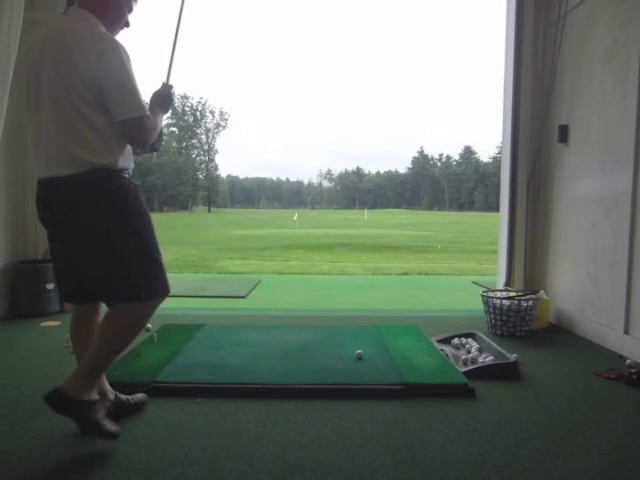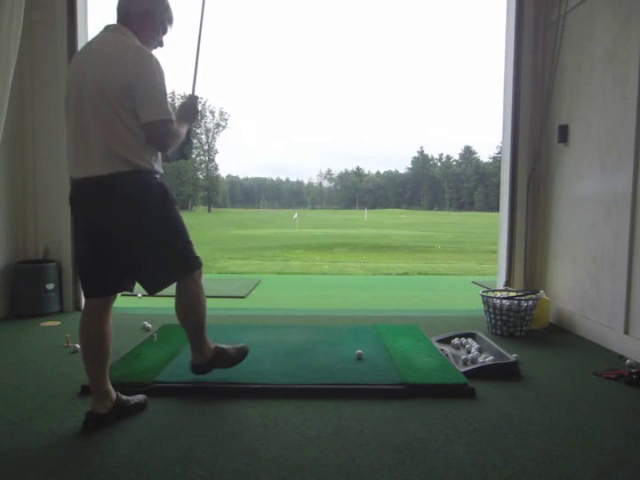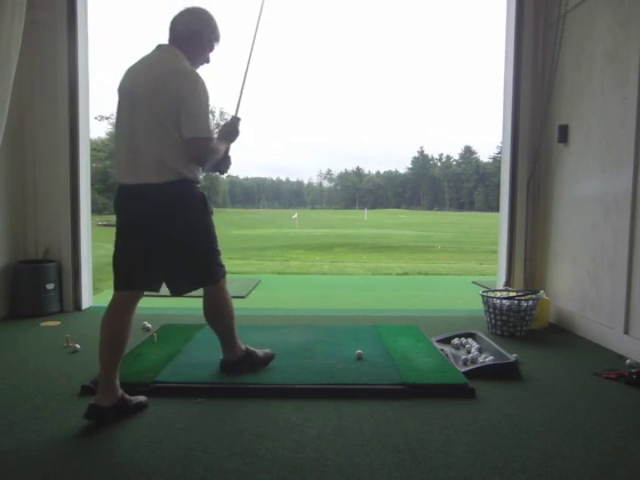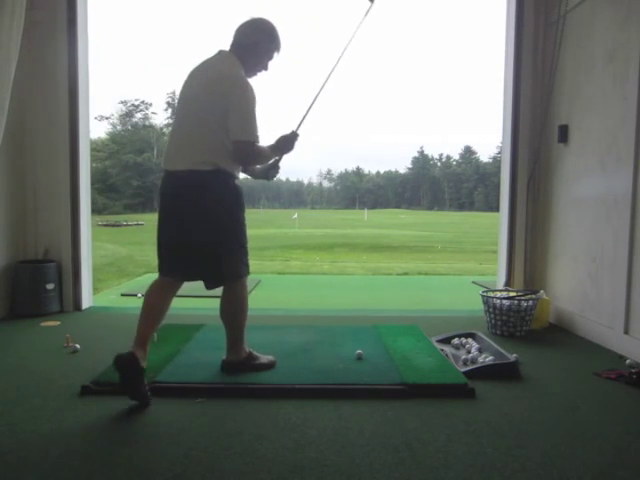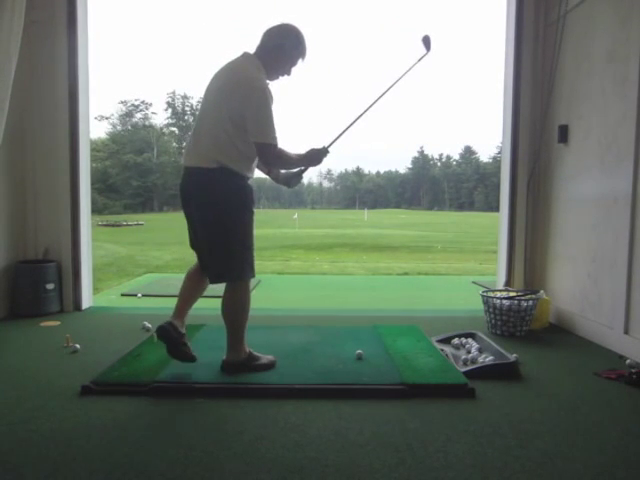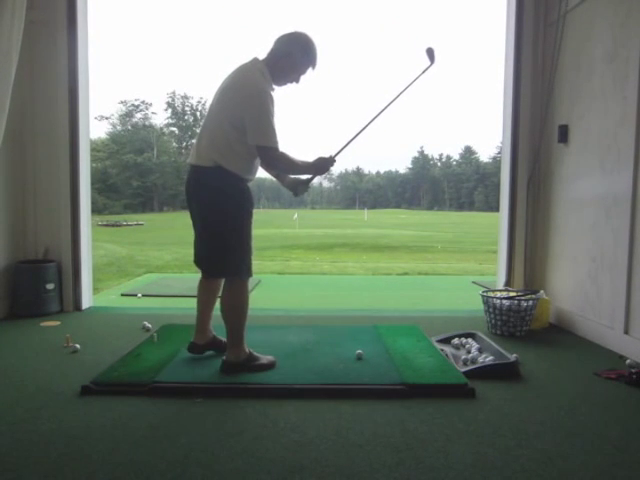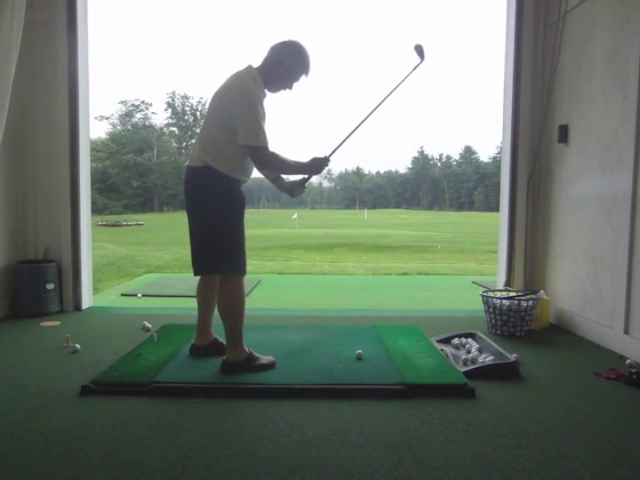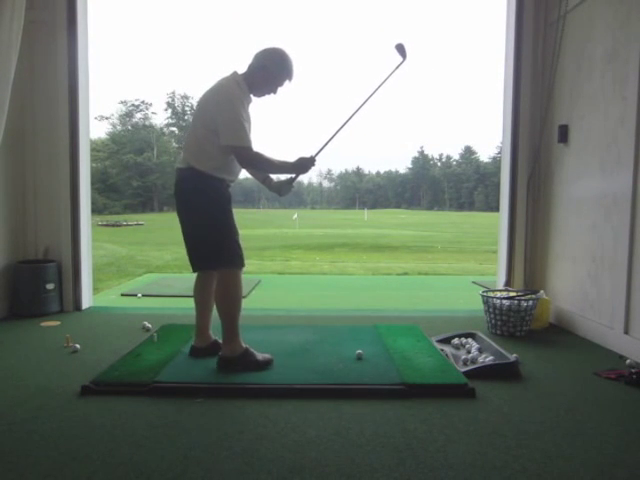
dt=0.3s
person 1, frame 1
left shoulder: (43, 44)
right shoulder: (104, 48)
right elbow: (140, 136)
left wrist: (131, 126)
right wrist: (159, 109)
left hip: (54, 188)
right hip: (98, 187)
left knee: (87, 299)
right knee: (146, 292)
left ankle: (99, 396)
right ankle: (77, 388)
person 1, frame 2
left shoulder: (80, 58)
right shoulder: (140, 60)
right elbow: (161, 138)
left wrist: (170, 127)
right wrist: (184, 120)
left hip: (86, 189)
right hip: (132, 187)
left knee: (99, 297)
right knee: (187, 272)
left ankle: (102, 400)
right ankle: (204, 352)
person 1, frame 3
left shoulder: (133, 72)
right shoulder: (188, 80)
right elbow: (198, 152)
left wrist: (210, 156)
right wrist: (223, 141)
left hip: (132, 193)
right hip: (174, 196)
left knee: (127, 292)
right knee: (213, 280)
left ankle: (107, 393)
right ankle: (235, 353)
person 1, frame 4
left shoulder: (200, 72)
right shoulder: (238, 84)
right elbow: (246, 152)
left wrist: (255, 169)
right wrist: (277, 150)
left hip: (175, 182)
right hip: (211, 188)
left knee: (170, 275)
right knee: (235, 276)
left ankle: (137, 354)
right ankle: (236, 353)
person 1, frame 5
left shoulder: (232, 70)
right shoulder: (255, 86)
right elbow: (268, 153)
left wrist: (278, 175)
right wrist: (305, 159)
left hip: (196, 178)
right hip: (222, 184)
left knee: (207, 262)
right knee: (236, 274)
left ankle: (175, 324)
right ankle: (236, 353)
person 1, frame 6
left shoulder: (247, 76)
right shoulder: (257, 89)
left elbow: (256, 150)
right elbow: (270, 156)
left wrist: (288, 181)
right wrist: (312, 168)
left hip: (205, 179)
right hip: (222, 184)
left knee: (215, 265)
right knee: (235, 272)
left ankle: (203, 334)
right ankle: (237, 354)
person 1, frame 7
left shoulder: (244, 85)
right shoulder: (247, 92)
left elbow: (254, 154)
right elbow: (260, 156)
left wrist: (283, 183)
right wrist: (306, 168)
left hip: (207, 183)
right hip: (215, 185)
left knee: (213, 267)
right knee: (231, 270)
left ankle: (204, 338)
right ankle: (236, 353)
person 1, frame 8
left shoulder: (233, 92)
right shoulder: (229, 96)
left elbow: (242, 155)
right elbow: (245, 156)
left wrist: (272, 183)
right wrist: (293, 167)
left hip: (202, 186)
right hip: (202, 186)
left knee: (211, 266)
right knee: (228, 265)
left ankle: (203, 339)
right ankle: (233, 349)
